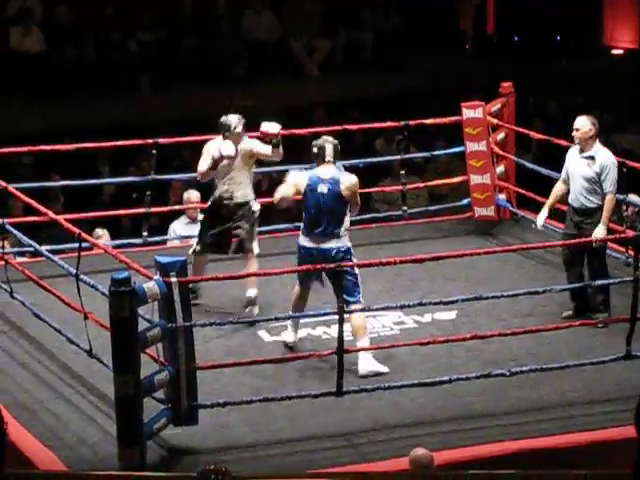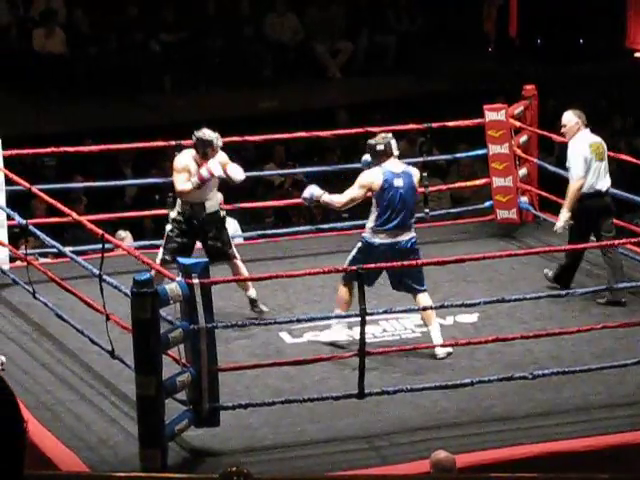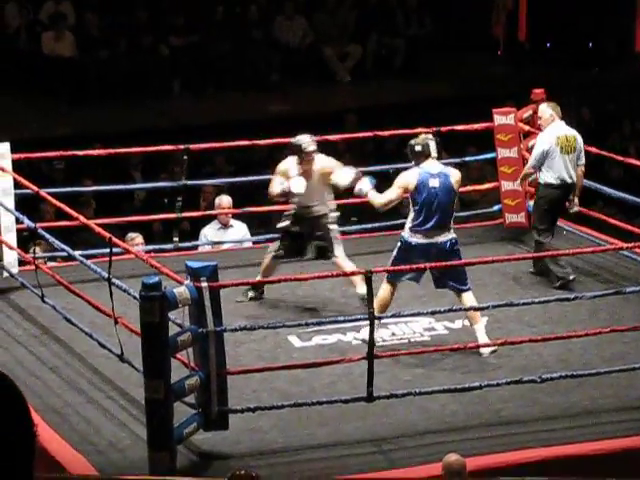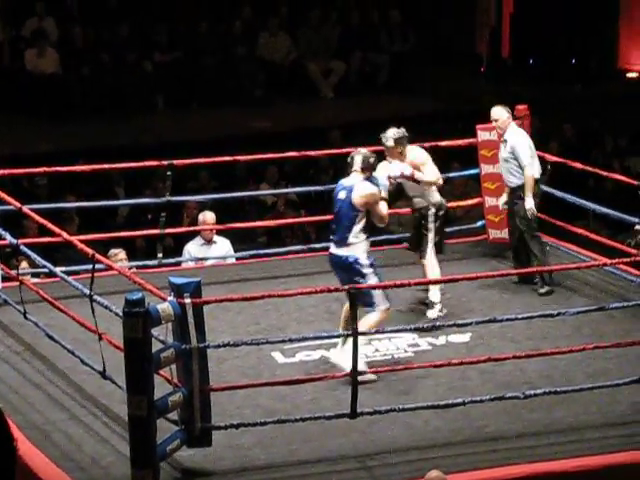
dt=0.7s
person 1, frame 1
left shoulder: (303, 178)
right shoulder: (349, 180)
left elbow: (279, 199)
right elbow: (355, 209)
left wrist: (288, 182)
left hip: (308, 247)
right hip: (337, 249)
left knee: (303, 286)
right knee: (354, 303)
left ankle: (292, 332)
right ankle: (365, 359)
person 1, frame 2
left shoulder: (371, 175)
right shoulder: (414, 174)
left elbow: (340, 203)
left wrist: (318, 194)
left hip: (375, 243)
right hip: (405, 243)
left knee: (347, 278)
right knee: (420, 291)
right ankle: (438, 341)
person 1, frame 3
left shoulder: (409, 177)
right shoulder: (455, 175)
left elbow: (382, 203)
left wrist: (366, 189)
left hip: (414, 242)
right hip: (444, 243)
left knee: (390, 281)
right knee: (463, 290)
right ankle: (483, 340)
person 1, frame 4
left shoulder: (340, 185)
right shoulder: (369, 190)
right elbow: (381, 220)
right wrist: (382, 194)
left hip: (336, 254)
right hip: (354, 257)
left knee: (355, 300)
right knee: (380, 308)
left ankle: (345, 345)
right ankle: (349, 353)
person 2, frame 1
left shoulder: (605, 159)
right shoulder: (572, 153)
left elbow: (610, 195)
right elbow: (563, 184)
left wrist: (603, 226)
right wrist: (546, 208)
left hip: (594, 217)
right hip: (574, 214)
left knee: (597, 266)
right knee: (570, 261)
left ankle: (601, 310)
right ankle: (580, 306)
person 2, frame 2
left shoulder: (577, 146)
right shoulder: (598, 141)
left elbow: (577, 182)
left wrist: (566, 211)
left hip: (586, 201)
right hip: (604, 199)
left knee: (576, 244)
right knee: (608, 246)
left ankle: (561, 279)
right ankle: (617, 293)
person 2, frame 3
left shoulder: (546, 137)
right shoulder: (575, 136)
left elbow: (530, 168)
right elbow: (580, 170)
left wrist: (522, 178)
right wrist: (575, 195)
left hip: (548, 190)
right hip: (566, 189)
left knee: (541, 234)
right knee: (547, 230)
left ankle: (562, 273)
right ankle: (540, 267)
person 2, frame 4
left shoulder: (517, 137)
right shoulder: (506, 138)
left elbow: (529, 170)
left wrist: (529, 199)
right wrist: (506, 193)
left hip: (524, 192)
right hip: (515, 191)
left knee: (529, 234)
right knee: (515, 235)
left ankle: (545, 279)
right ankle: (526, 275)
person 3, frame 1
left shoulder: (249, 145)
right shoulder: (212, 146)
left elbow: (276, 156)
right elbow: (202, 176)
left wrist: (275, 141)
right wrist: (216, 161)
left hip: (243, 204)
right hip: (219, 203)
left knee: (249, 251)
right knee: (200, 250)
left ankle: (251, 297)
right ankle: (193, 290)
person 3, frame 2
left shoulder: (220, 157)
right shoulder: (183, 160)
left elbow: (232, 174)
right elbow: (181, 192)
left wrist: (236, 175)
right wrist: (202, 178)
left hip: (211, 215)
right hip: (185, 217)
left knee: (233, 259)
right knee: (164, 262)
left ankle: (254, 301)
person 3, frame 3
left shoulder: (325, 163)
right shoulder: (287, 166)
left elbow: (344, 179)
right elbow: (274, 193)
left wrist: (353, 176)
right wrist: (286, 190)
left hip: (322, 216)
right hip: (299, 213)
left knee: (338, 258)
right knee: (275, 254)
left ankle: (364, 294)
right ankle: (256, 289)
person 3, frame 4
left shoulder: (417, 156)
right shoulder: (395, 157)
left elbow: (437, 180)
right elbow: (392, 181)
left wrist: (413, 174)
right wrist: (385, 174)
left hip: (431, 208)
right hip: (420, 208)
left knee: (427, 253)
right knee: (419, 249)
left ankle: (436, 304)
right ankle: (430, 285)
